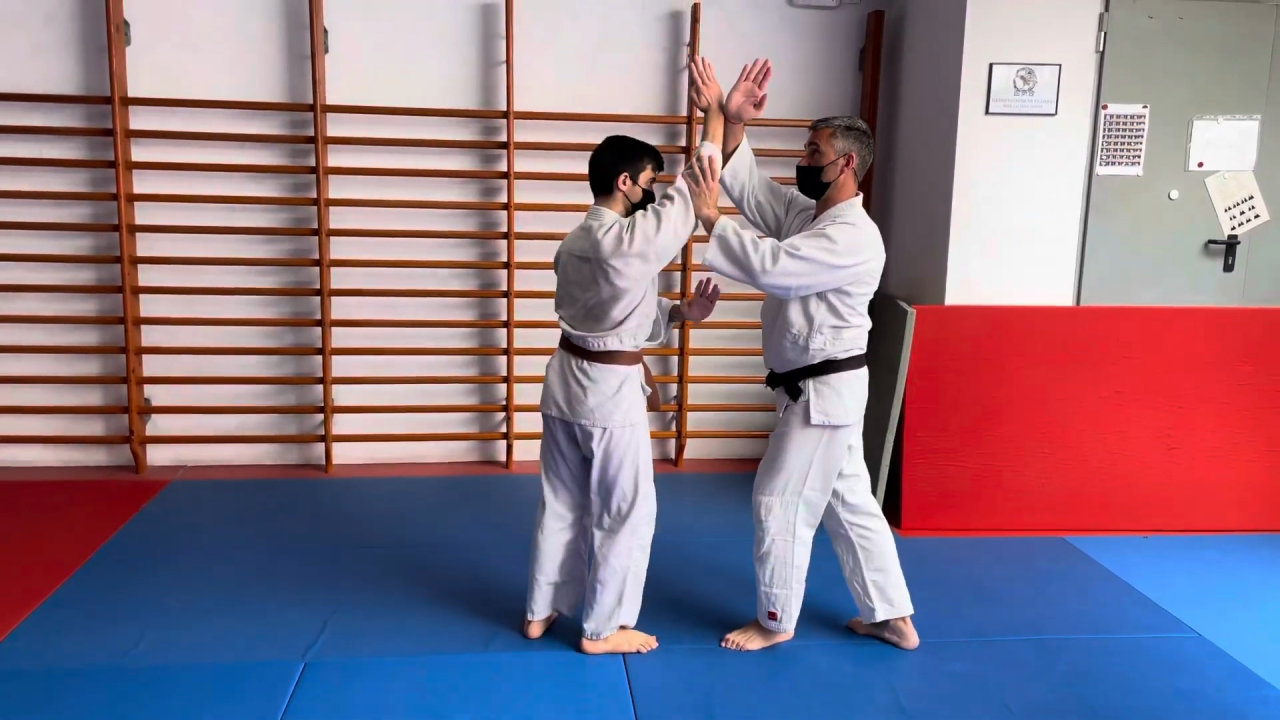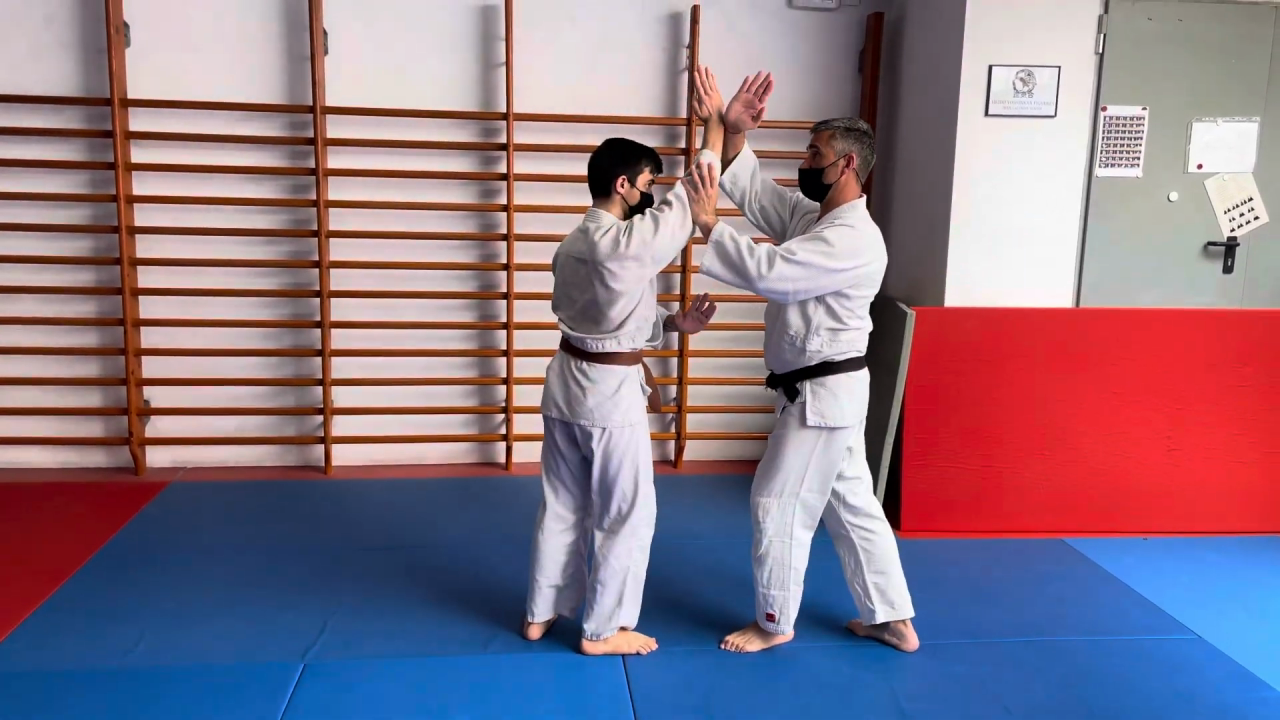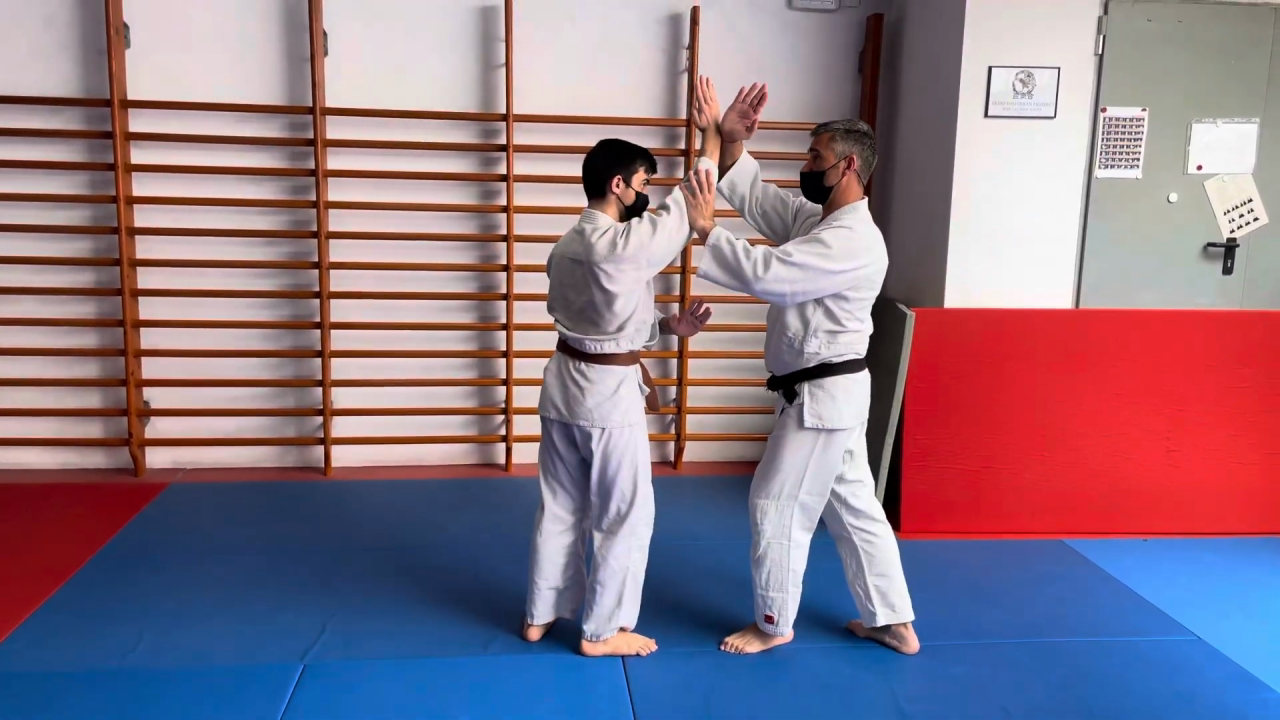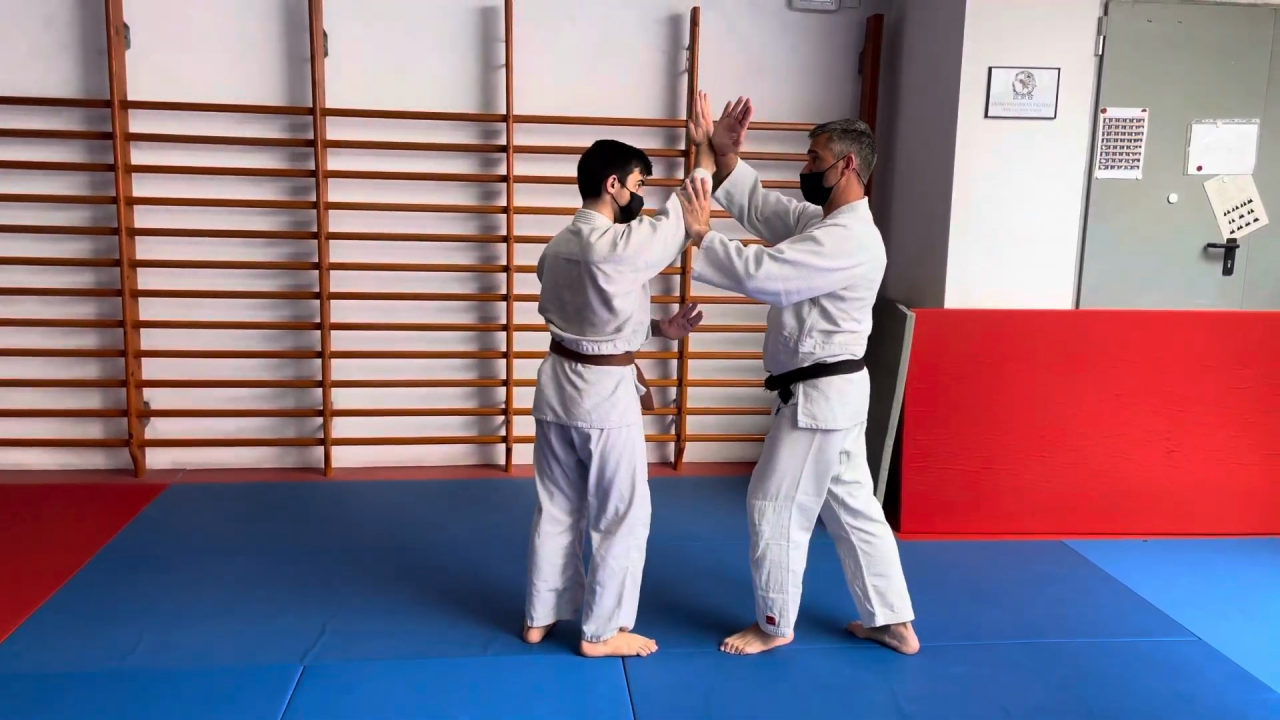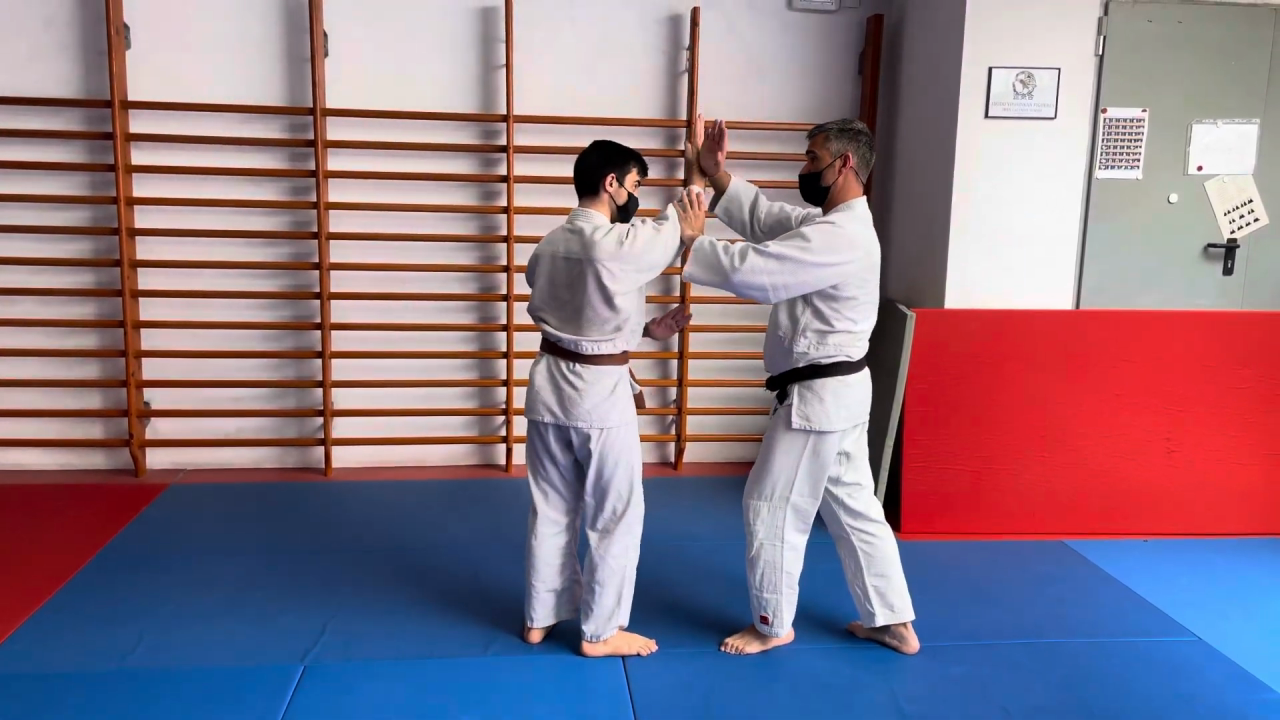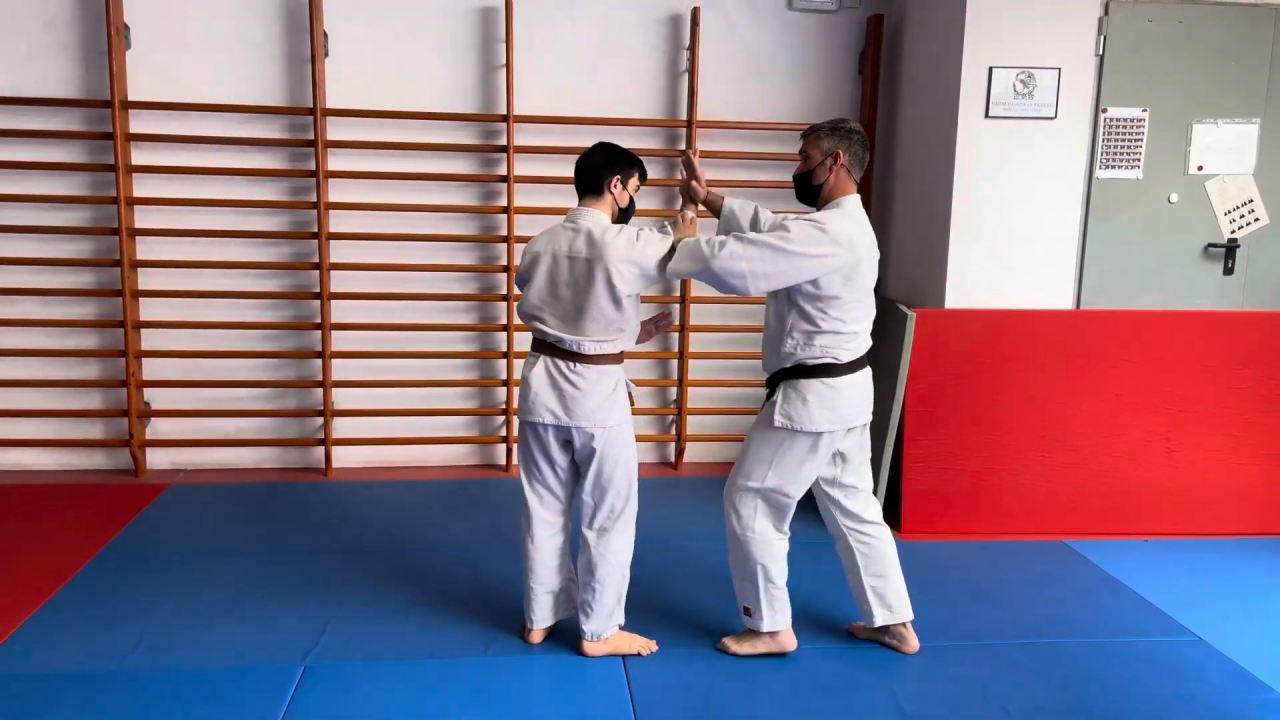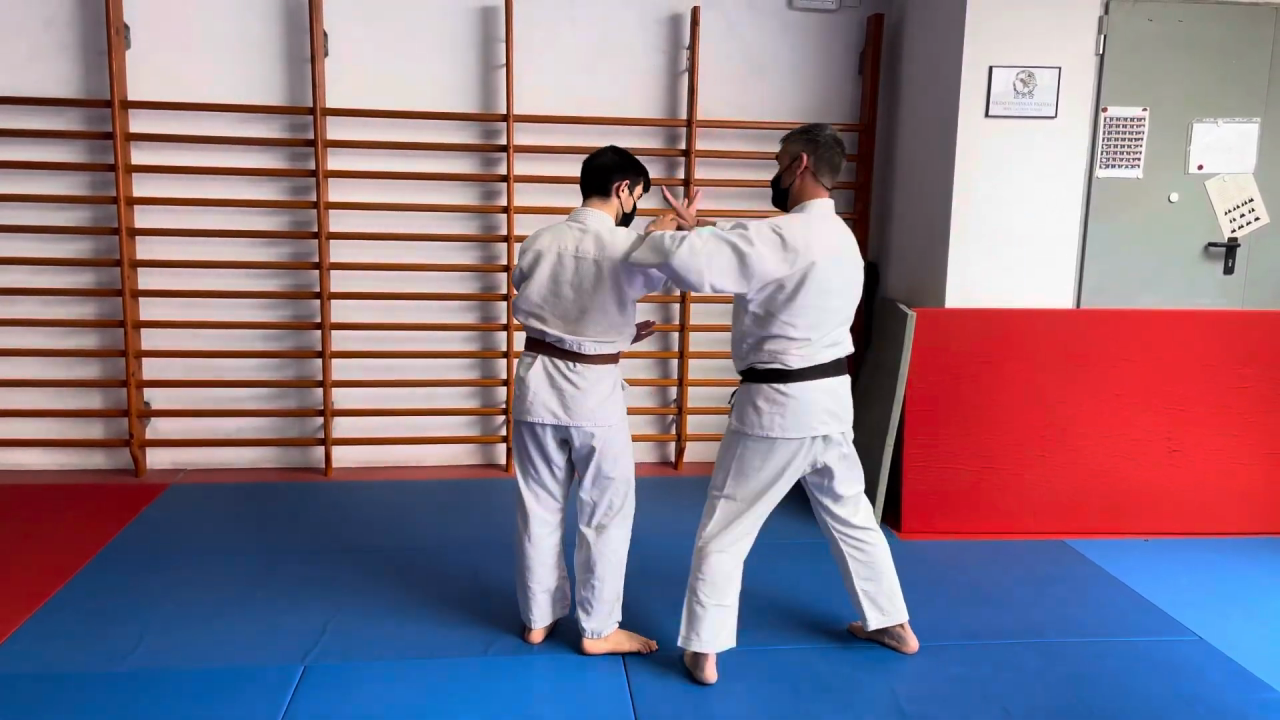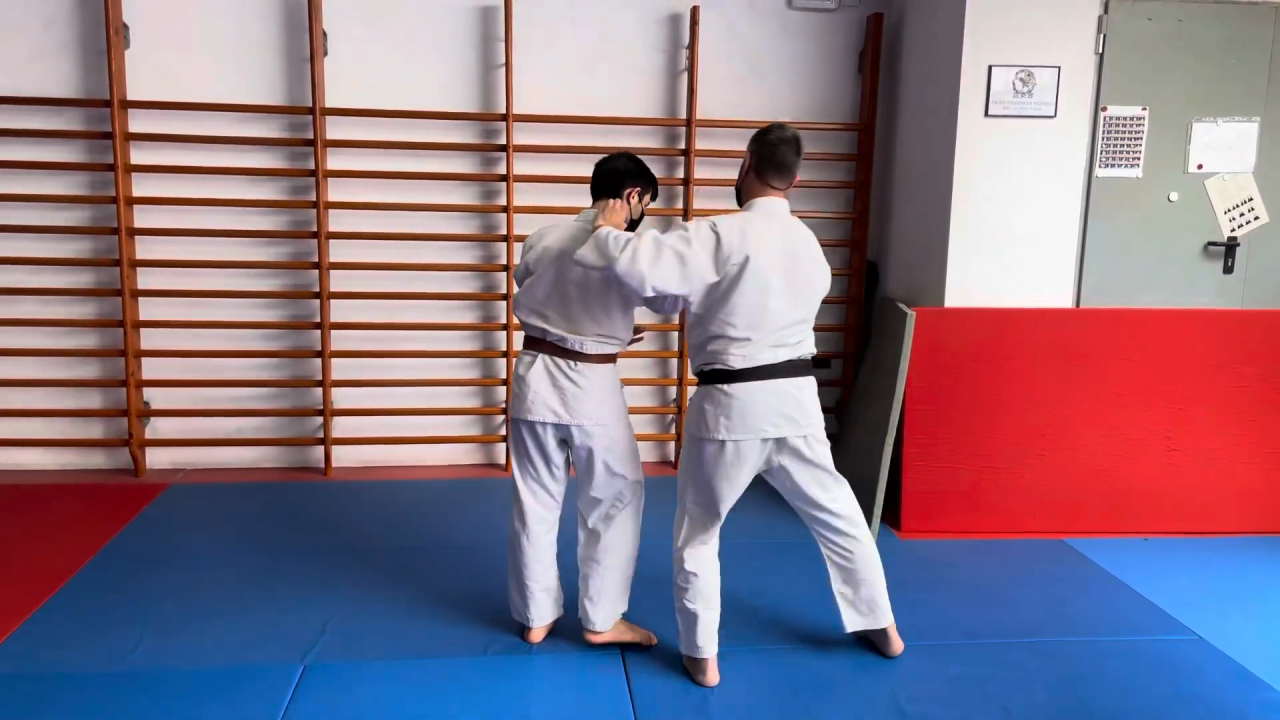
dt=0.2s
person 1, frame 1
left shoulder: (854, 236)
right shoulder: (803, 212)
left elbow: (772, 267)
right elbow: (746, 183)
left wrist: (712, 221)
right wrist: (732, 123)
left hip: (824, 392)
right hip: (821, 388)
left knee: (780, 503)
right knee: (849, 503)
left ankle: (775, 620)
right ankle: (892, 617)
person 1, frame 2
left shoulder: (854, 238)
right shoulder: (809, 215)
left elbow: (770, 272)
right elbow: (751, 189)
left wrist: (709, 225)
right wrist: (733, 130)
left hip: (823, 394)
right hip: (828, 389)
left knee: (778, 504)
right knee: (852, 504)
left ankle: (774, 622)
right ankle: (892, 618)
person 1, frame 3
left shoulder: (854, 240)
right shoulder: (816, 218)
left elbow: (768, 274)
right elbow: (754, 196)
left wrist: (706, 229)
right wrist: (730, 140)
left hip: (822, 396)
right hip: (831, 391)
left knee: (777, 506)
right knee: (854, 506)
left ankle: (773, 624)
right ankle: (893, 621)
person 1, frame 4
left shoulder: (848, 238)
right shoulder: (821, 221)
left elbow: (763, 275)
right elbow: (757, 204)
left wrist: (702, 234)
right wrist: (722, 153)
left hip: (819, 395)
right hip: (835, 390)
left knee: (777, 508)
right knee: (853, 505)
left ankle: (774, 624)
right ankle: (893, 621)
person 1, frame 5
left shoulder: (839, 237)
right shoulder: (835, 223)
left elbow: (753, 272)
right elbow: (766, 218)
left wrist: (696, 241)
right wrist: (717, 176)
left hip: (818, 396)
right hip: (841, 389)
left knee: (771, 508)
right knee: (854, 505)
left ankle: (773, 625)
right ankle: (894, 621)
person 1, frame 6
left shoulder: (826, 235)
right shoulder: (848, 226)
left elbow: (735, 263)
right elbow: (769, 231)
left wrist: (690, 244)
right wrist: (711, 200)
left hip: (811, 397)
right hip: (849, 391)
left knee: (751, 504)
right knee: (854, 506)
left ankle: (771, 626)
right ankle: (893, 620)
person 1, frame 7
left shoulder: (784, 236)
right shoulder: (841, 237)
left elbow: (689, 260)
left wrist: (662, 234)
right wrist: (700, 226)
left hip: (778, 402)
right hip: (831, 394)
left knee: (726, 525)
right knee: (849, 512)
left ankle: (703, 651)
right ankle: (892, 623)
person 1, frame 8
left shoulder: (722, 235)
right shoulder: (807, 241)
left elbow: (637, 265)
left wrist: (609, 227)
right wrist: (682, 240)
left hip: (731, 402)
right hip: (796, 396)
left knee: (699, 532)
right knee: (836, 514)
left ankle: (702, 655)
right ankle: (882, 627)
person 2, frame 1
left shoulder: (574, 242)
right shoulder: (633, 240)
right elbow: (693, 192)
left wrist: (678, 313)
right wrist: (716, 118)
left hip: (566, 382)
right hip: (611, 393)
left knee: (561, 505)
right knee: (626, 513)
left ankle: (540, 611)
right ankle: (603, 628)
person 2, frame 2
left shoulder: (571, 244)
right shoulder: (629, 243)
right elbow: (690, 200)
left wrist: (671, 322)
right wrist: (715, 126)
left hip: (566, 383)
right hip: (612, 394)
left knee: (562, 507)
right knee: (626, 515)
left ankle: (540, 613)
right ankle: (603, 629)
person 2, frame 3
left shoulder: (568, 245)
right shoulder: (623, 244)
right elbow: (686, 210)
left wrist: (666, 326)
right wrist: (713, 138)
left hip: (563, 386)
right hip: (609, 395)
left knee: (559, 507)
right knee: (625, 516)
left ankle: (540, 615)
right ankle: (602, 630)
person 2, frame 4
left shoulder: (558, 246)
right shoulder: (620, 246)
right elbow: (680, 219)
left wrist: (656, 328)
left hip: (557, 383)
right hip: (605, 394)
left knee: (556, 509)
right knee: (621, 516)
left ankle: (540, 617)
right ankle: (601, 631)
person 2, frame 5
left shoulder: (548, 245)
right shoulder: (621, 243)
right elbow: (681, 228)
left wrist: (644, 328)
left hip: (549, 382)
right hip: (599, 393)
left knee: (551, 508)
right knee: (614, 516)
left ankle: (540, 617)
right ankle: (600, 631)
person 2, frame 6
left shoulder: (539, 244)
right shoulder: (629, 243)
right elbow: (677, 243)
left hip: (542, 382)
right hip: (597, 392)
left knee: (545, 507)
right knee: (608, 515)
left ankle: (540, 617)
right ankle: (600, 630)
person 2, frame 7
left shoulder: (538, 242)
right shoulder: (629, 246)
left elbow: (533, 309)
left hip: (538, 381)
right hip: (594, 389)
left knee: (539, 506)
right knee: (607, 512)
left ankle: (538, 617)
right ankle: (598, 629)
person 2, frame 8
left shoulder: (541, 241)
left elbow: (528, 305)
right elbow: (671, 302)
left hip: (536, 379)
right hip: (592, 388)
left knee: (536, 505)
right knee: (612, 505)
left ankle: (536, 616)
right ankle: (601, 619)
